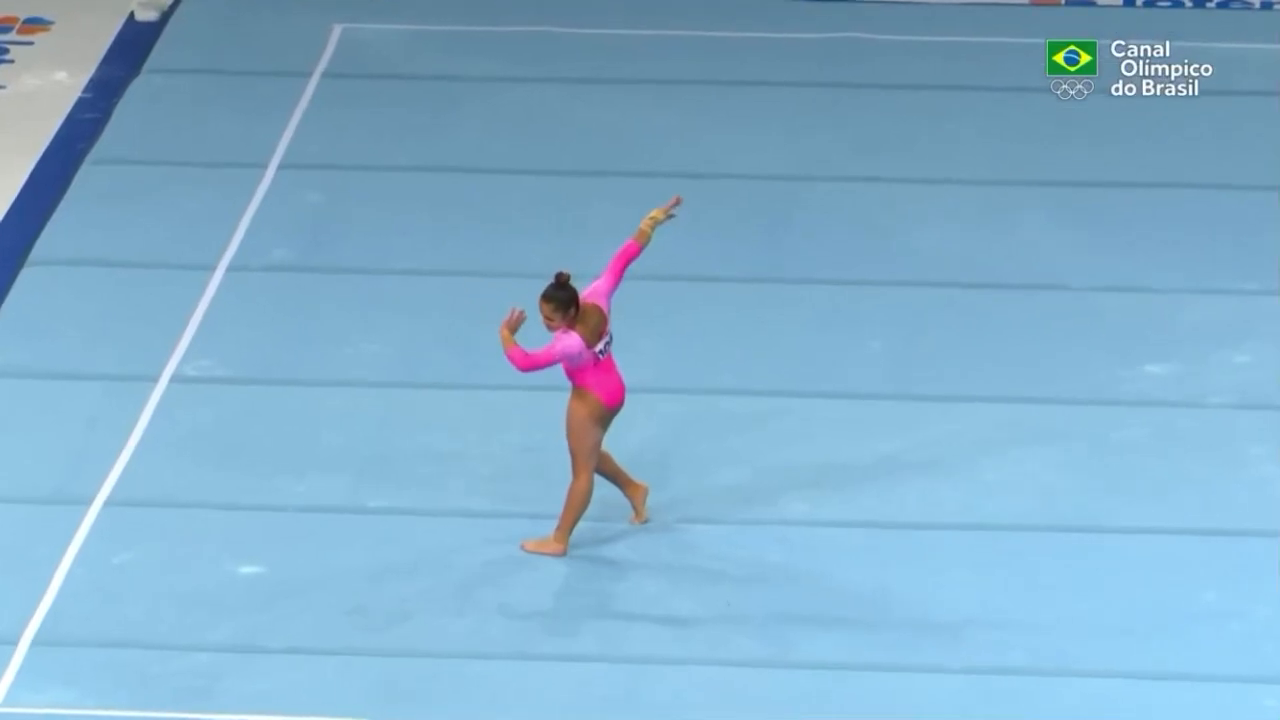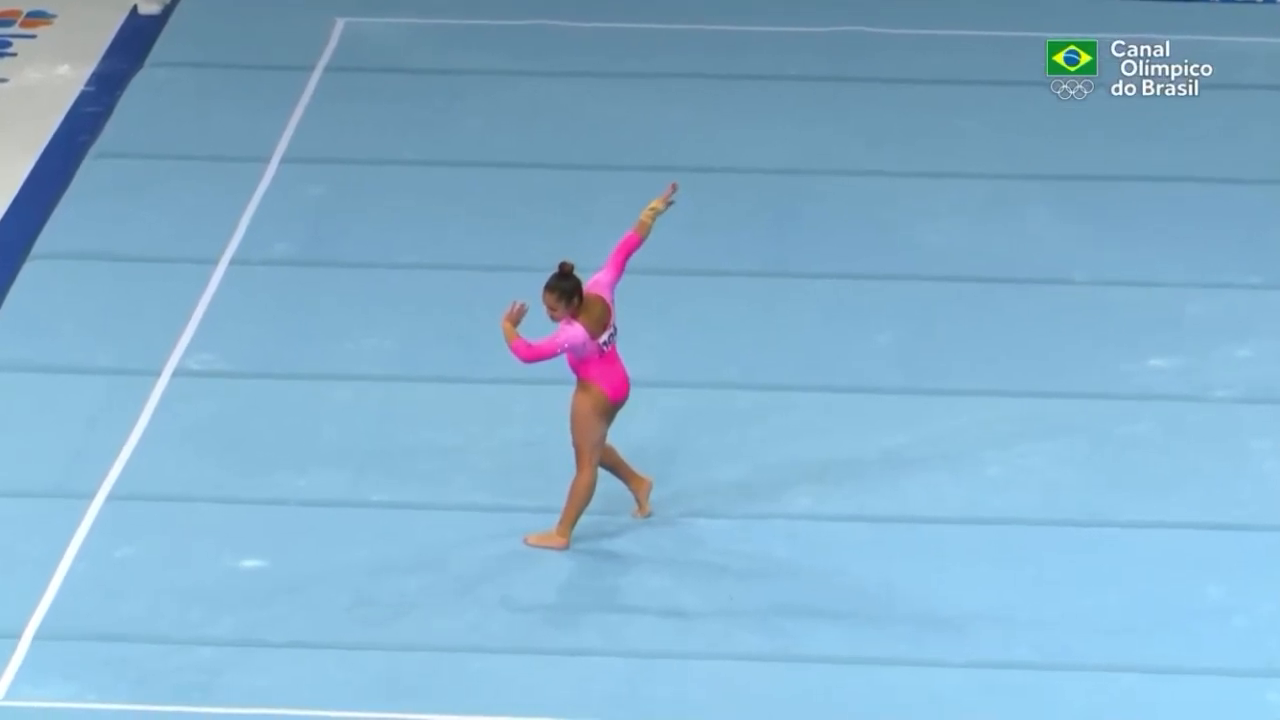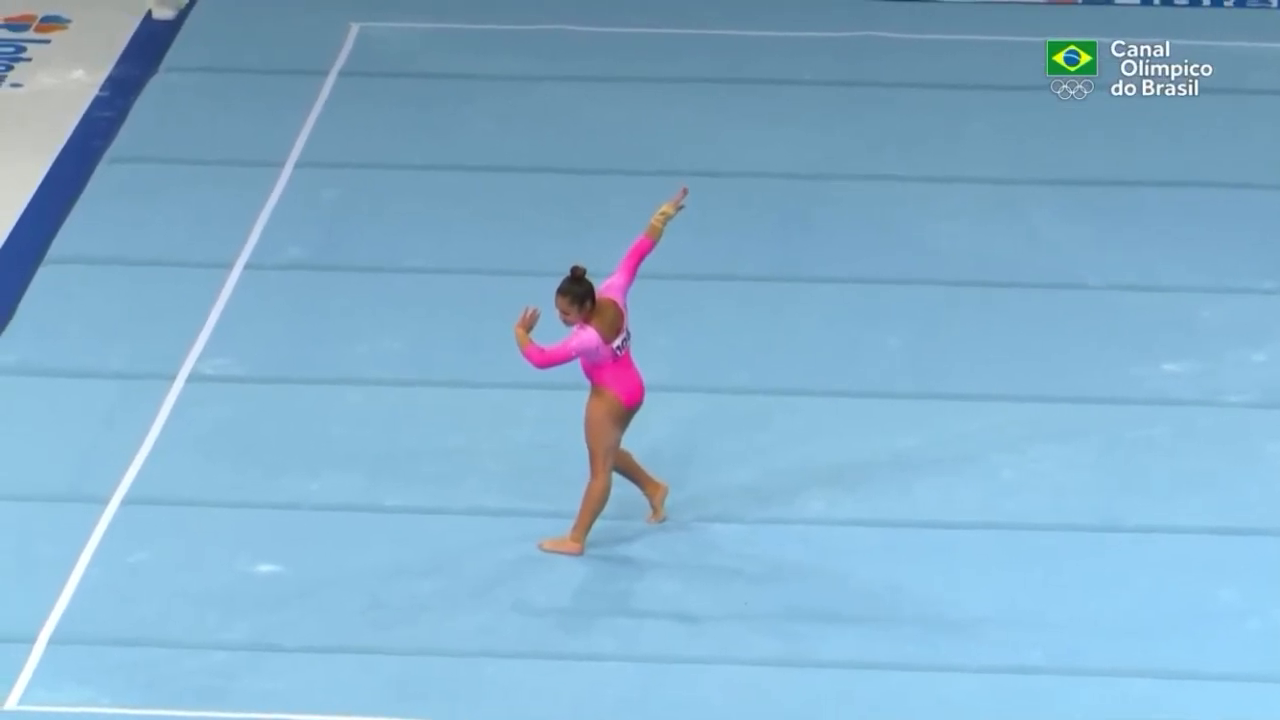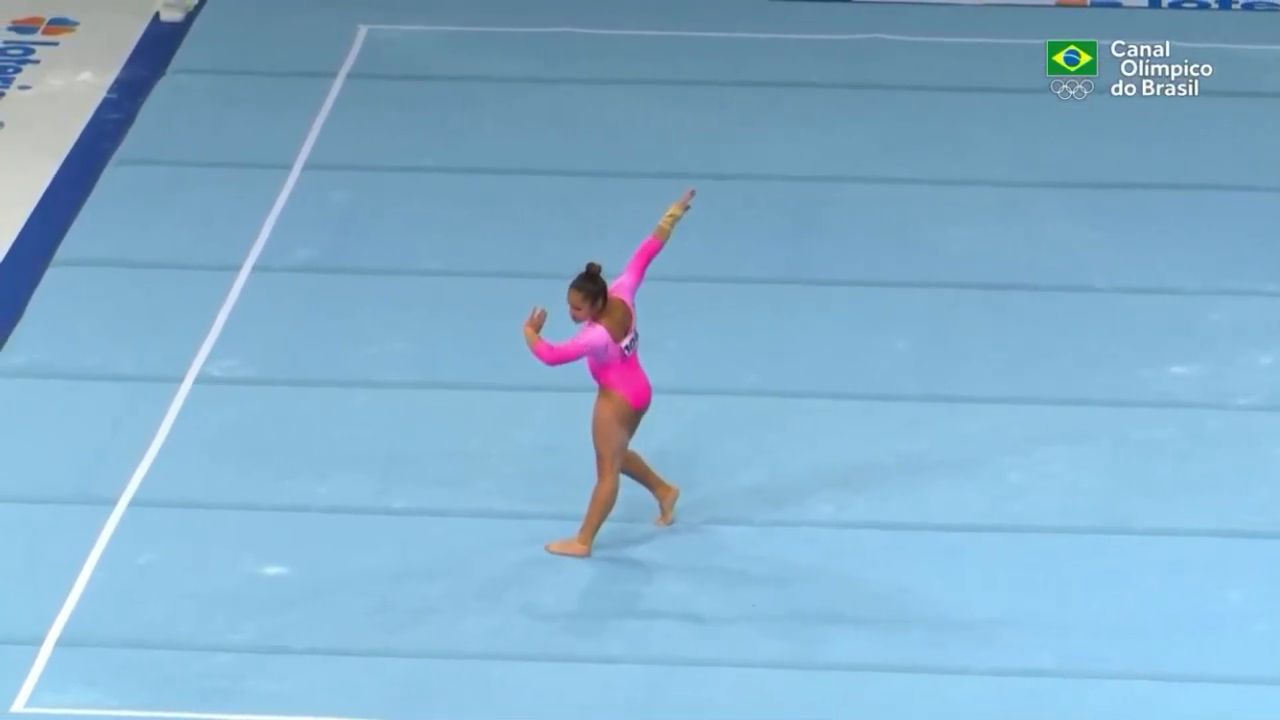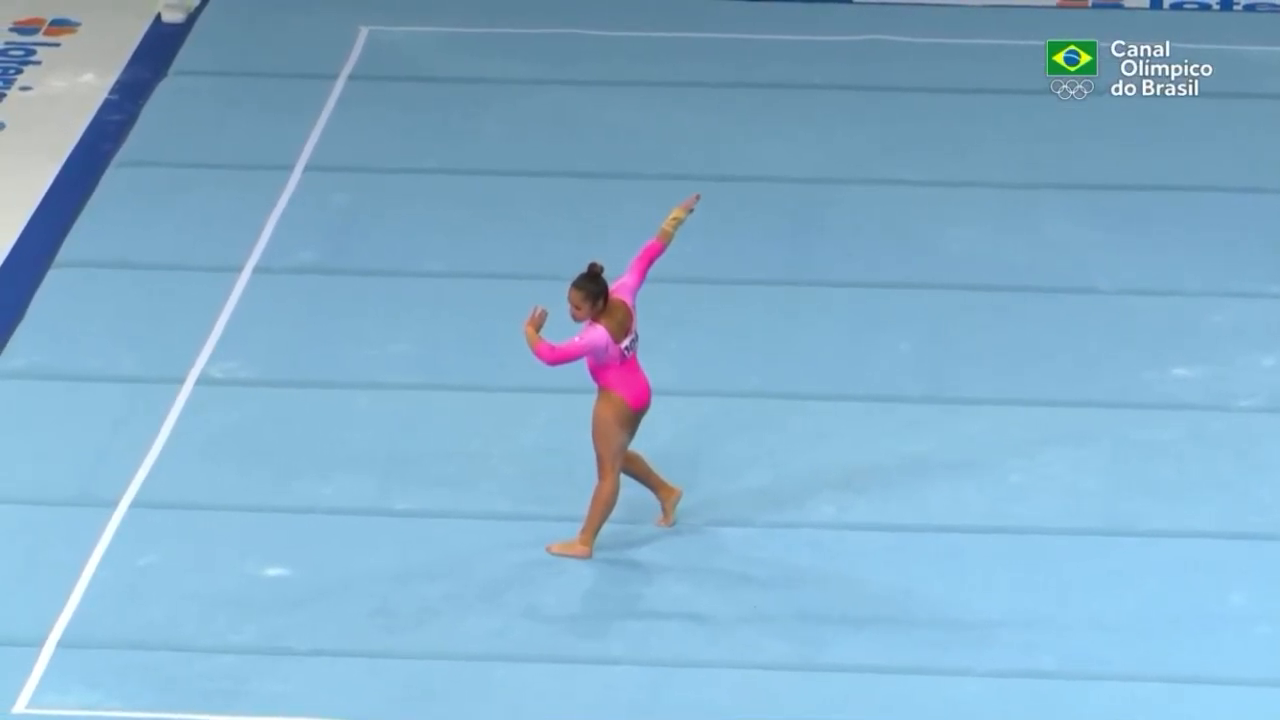
dt=0.7s
person 1, frame 1
left shoulder: (570, 343)
right shoulder: (595, 298)
left elbow: (524, 362)
right elbow: (622, 259)
left wrist: (506, 334)
right wrist: (650, 222)
left hip: (591, 399)
right hip: (612, 390)
left knee: (582, 470)
right knee: (589, 454)
left ankle: (558, 541)
right ankle: (634, 489)
person 1, frame 2
left shoulder: (574, 334)
right shoulder: (600, 290)
left elbow: (527, 354)
right elbow: (624, 250)
left wrist: (508, 327)
right wrist: (650, 213)
left hip: (596, 393)
right hip: (616, 384)
left knee: (586, 464)
right knee: (593, 448)
left ankle: (561, 534)
right ankle: (638, 483)
person 1, frame 3
left shoulder: (587, 338)
right shoulder: (613, 294)
left elbow: (541, 359)
right elbow: (635, 254)
left wrist: (521, 334)
right wrist: (661, 218)
left hip: (610, 398)
right hip: (630, 388)
left knee: (600, 469)
right knee: (609, 453)
left ankle: (575, 539)
right ankle: (653, 488)
person 1, frame 4
left shoulder: (597, 335)
right shoulder: (622, 294)
left elbow: (551, 355)
right elbow: (644, 255)
left wrist: (530, 331)
right wrist: (670, 218)
left hip: (617, 399)
right hip: (638, 390)
left knee: (607, 472)
right knee: (617, 456)
left ankle: (583, 541)
right ankle: (663, 490)
person 1, frame 5
left shoulder: (596, 336)
right shoulder: (623, 295)
left elbow: (551, 355)
right elbow: (648, 254)
left wrist: (530, 331)
right wrist: (675, 218)
left hip: (616, 400)
right hip: (638, 391)
left knee: (607, 471)
right knee: (618, 456)
left ankle: (583, 543)
right ankle: (666, 492)
